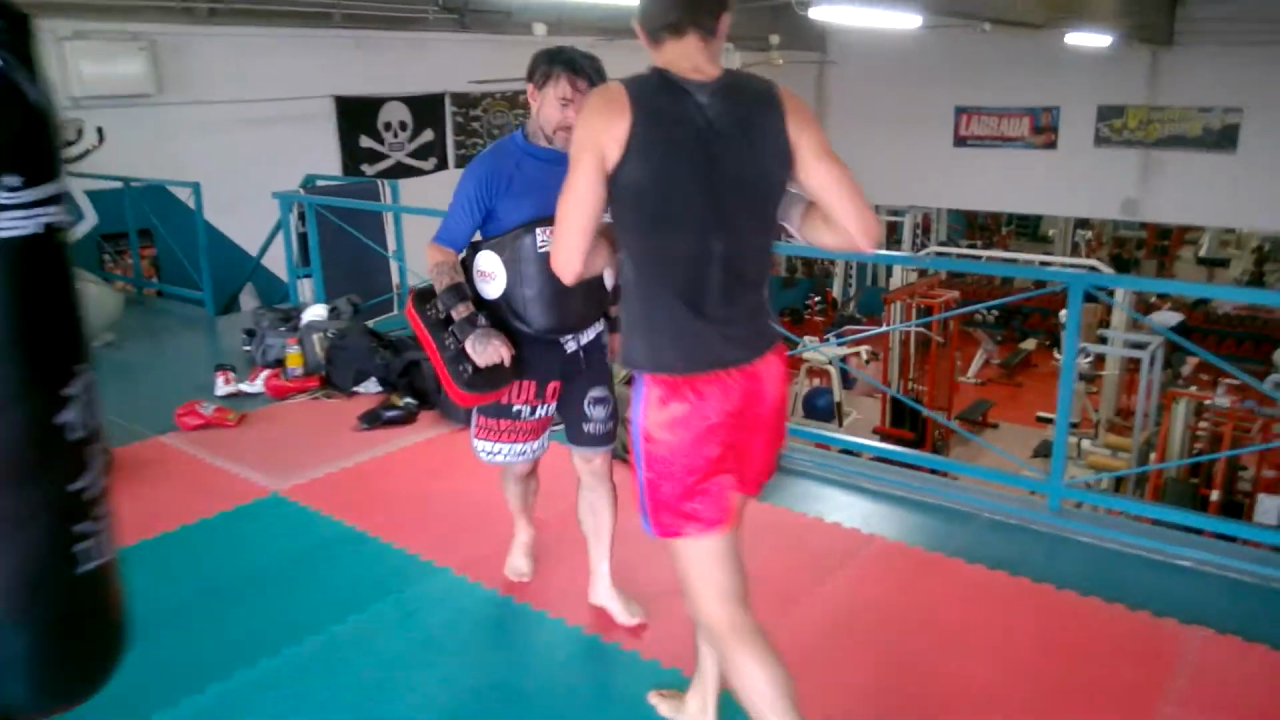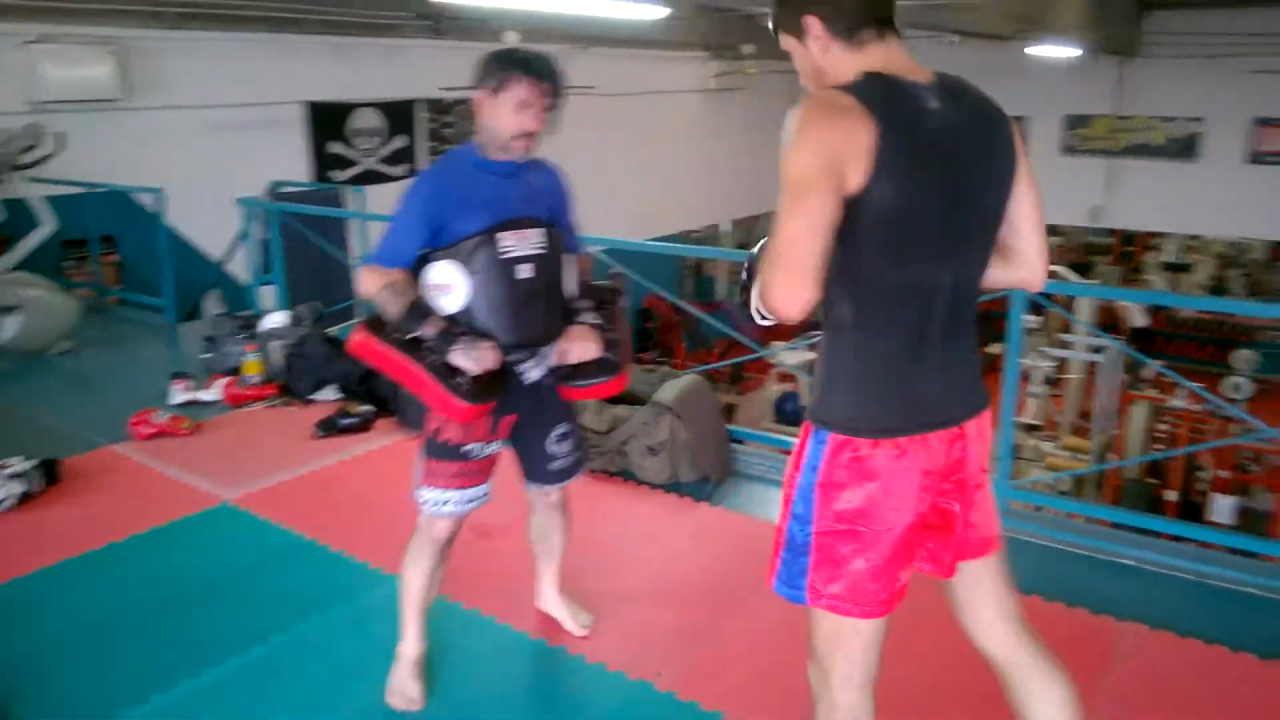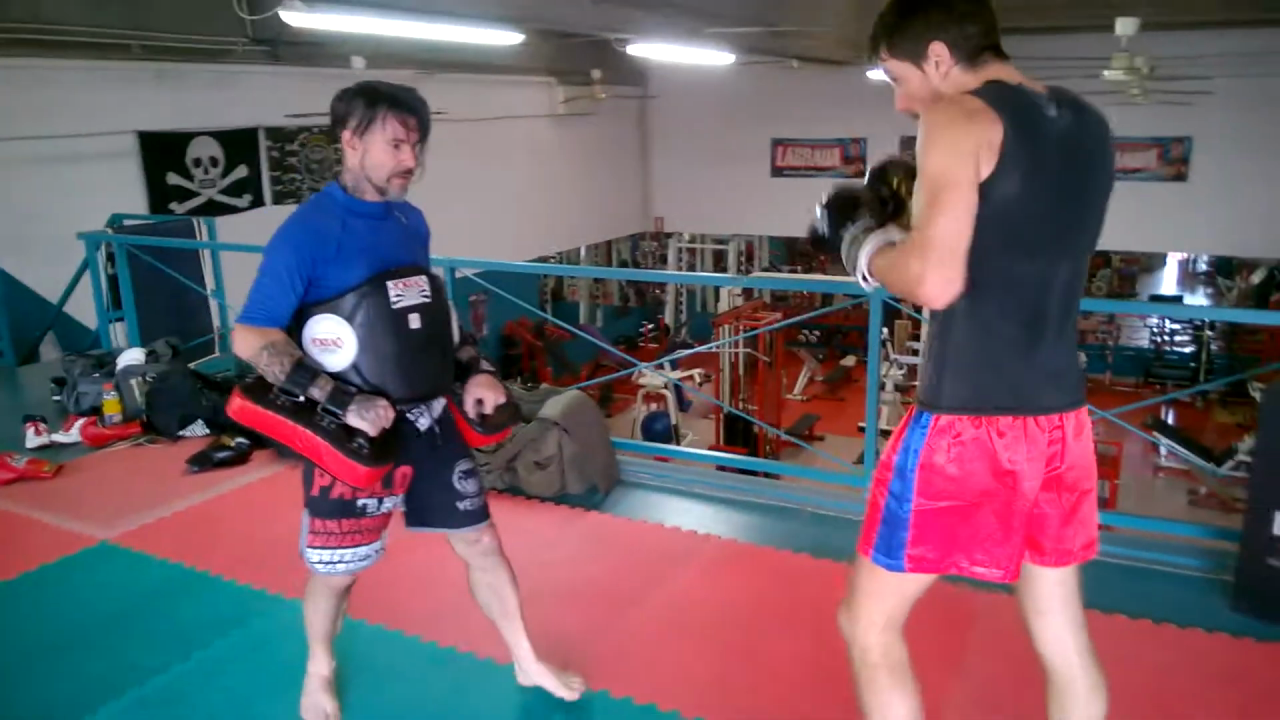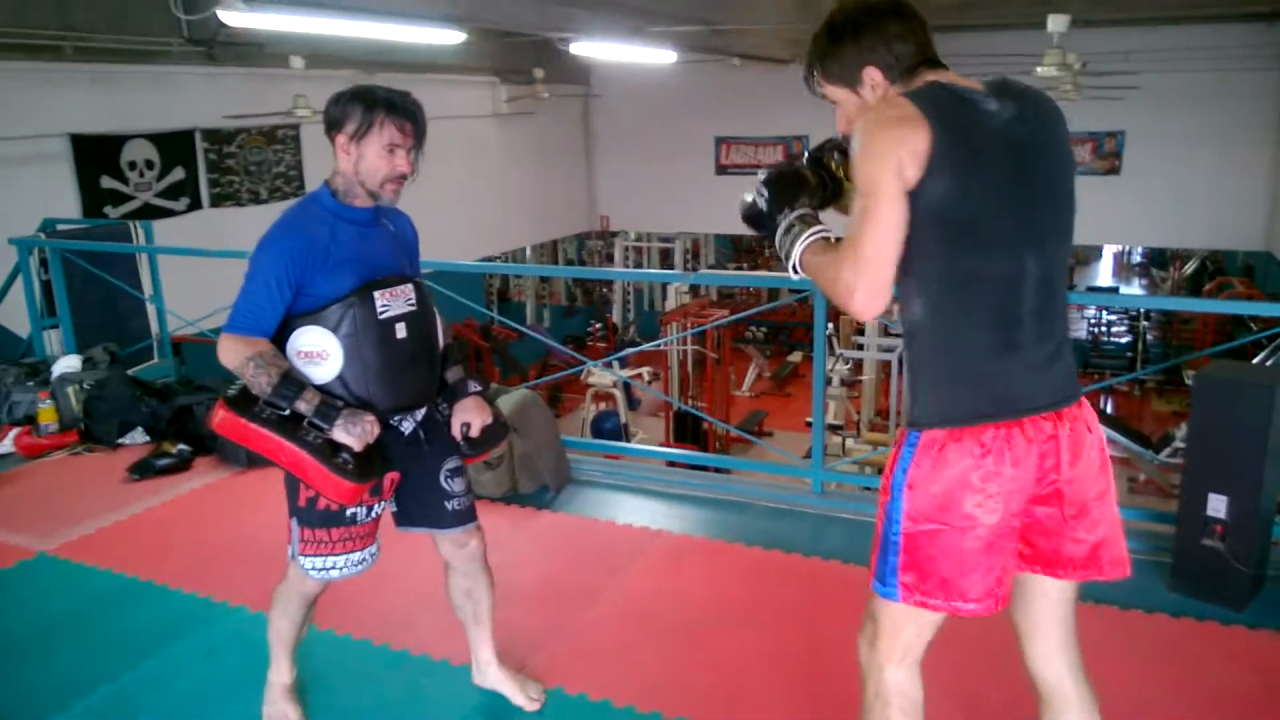
dt=0.5s
person 1, frame 1
left shoulder: (611, 111)
right shoulder: (779, 109)
left elbow: (570, 263)
right elbow: (864, 233)
left hip: (676, 387)
right hip: (758, 370)
left knee: (715, 601)
right knee: (716, 551)
person 1, frame 2
left shoulder: (829, 121)
right shoulder: (988, 118)
left elbow: (789, 298)
right elbow: (1027, 270)
left wrist: (763, 286)
left hip: (863, 439)
right hip: (961, 424)
right knee: (1004, 634)
person 1, frame 3
left shoulder: (958, 121)
right shoulder: (1086, 124)
left elbow: (934, 283)
left wrist: (867, 241)
left hip: (967, 423)
right hip: (1060, 418)
left knee: (868, 623)
right knee: (1064, 645)
person 1, frame 4
left shoulder: (892, 125)
right shoulder: (1040, 113)
left elbow: (862, 295)
left wrist: (792, 224)
left hip: (959, 440)
right hip: (1060, 421)
left knee: (890, 656)
right knee: (1054, 656)
person 2, frame 1
right shoulder: (492, 168)
right elbow: (441, 254)
left wrist: (615, 319)
right wrist: (471, 327)
left hip: (584, 339)
right hip: (518, 344)
left knee: (595, 464)
right knee: (517, 464)
left ankle: (602, 583)
right ankle: (524, 534)
person 2, frame 2
left shoulder: (548, 182)
right shoulder: (439, 184)
left elbow: (568, 264)
right elbow: (376, 277)
left wrist: (583, 323)
right wrist: (447, 343)
left hip: (540, 366)
right hip: (467, 375)
left knee: (550, 496)
right knee: (438, 522)
left ankle: (548, 592)
right ankle: (410, 648)
person 2, frame 3
left shoulder: (410, 221)
right shoulder: (307, 231)
right elbow: (250, 336)
left wrist: (474, 367)
right wrist: (341, 401)
left hip: (427, 413)
right hip: (353, 430)
left knee: (482, 543)
right knee: (337, 568)
left ankle: (527, 661)
person 2, frame 4
left shoulder: (400, 228)
right shoulder: (294, 237)
right elbow: (236, 346)
left wrist: (462, 389)
right wrist: (326, 415)
left hip: (414, 417)
right hip: (339, 436)
left knee: (466, 544)
right knee: (312, 573)
left ankle: (486, 664)
